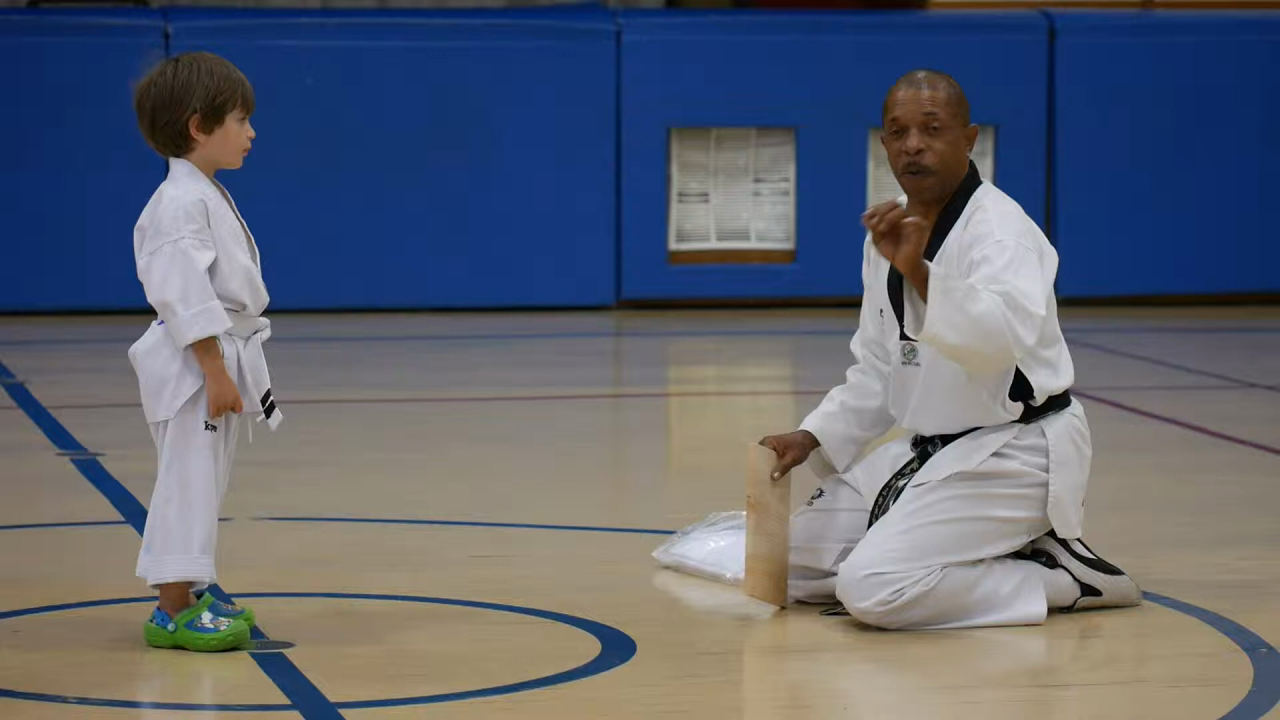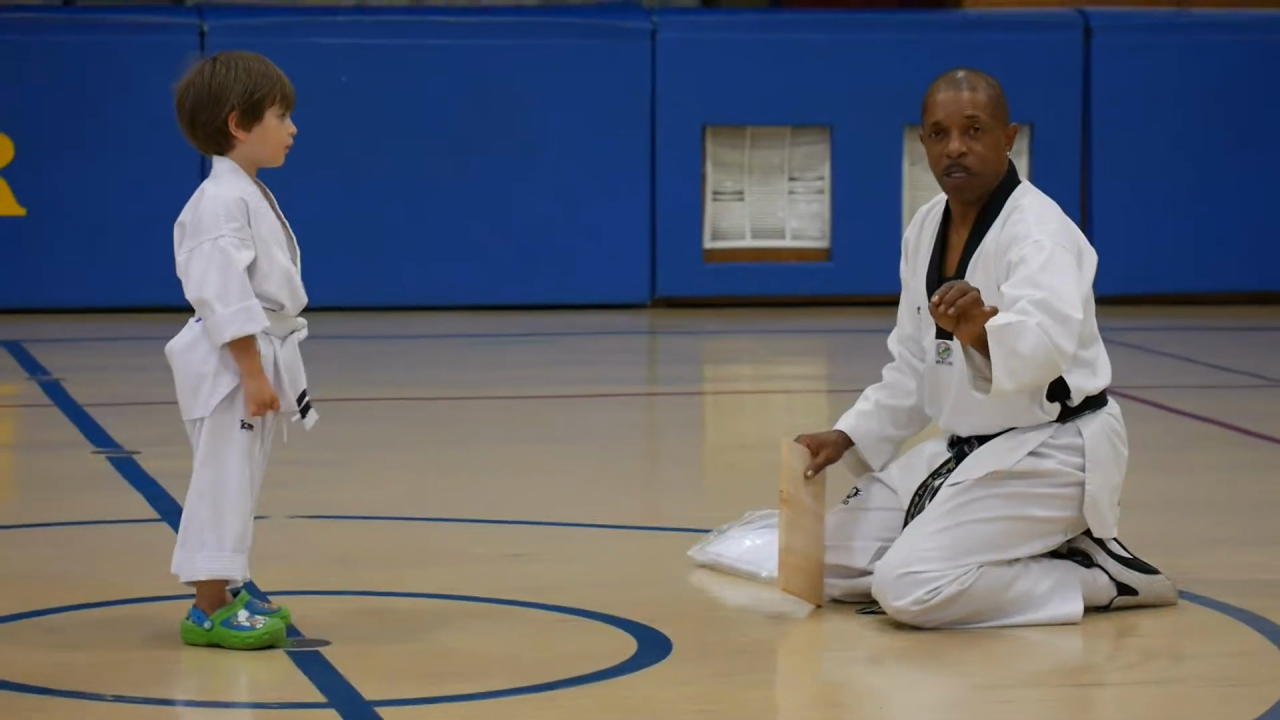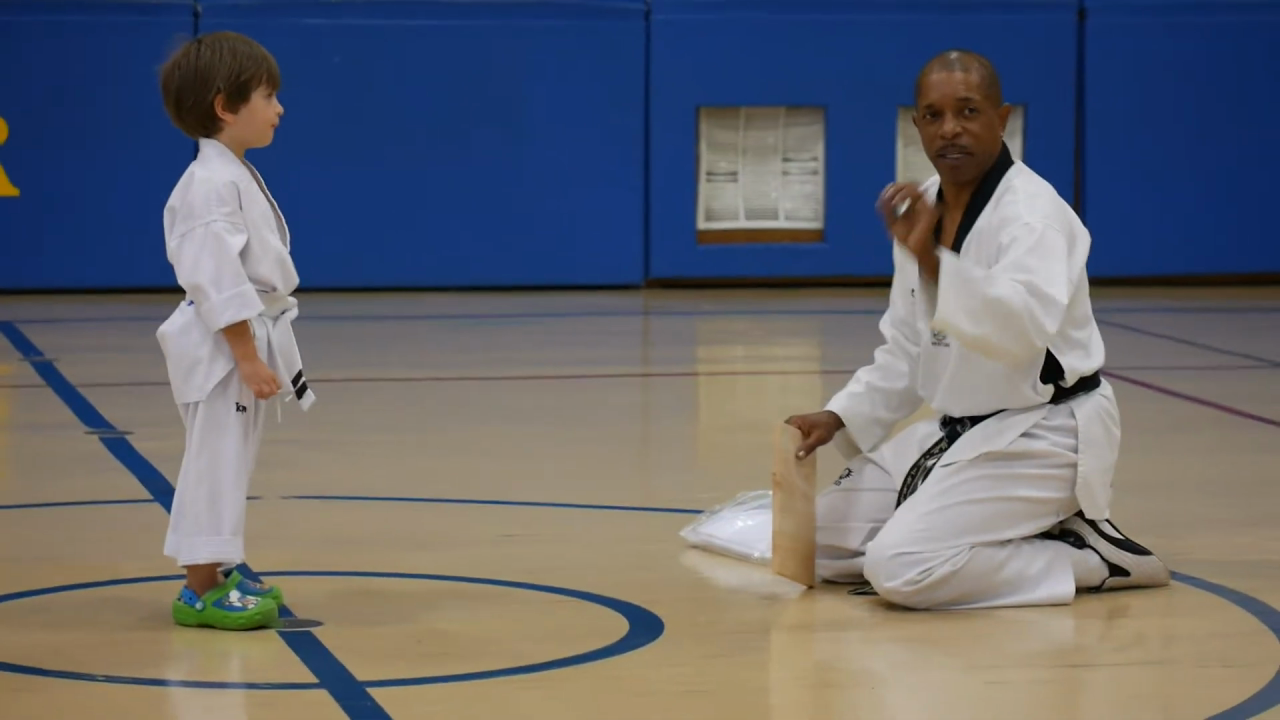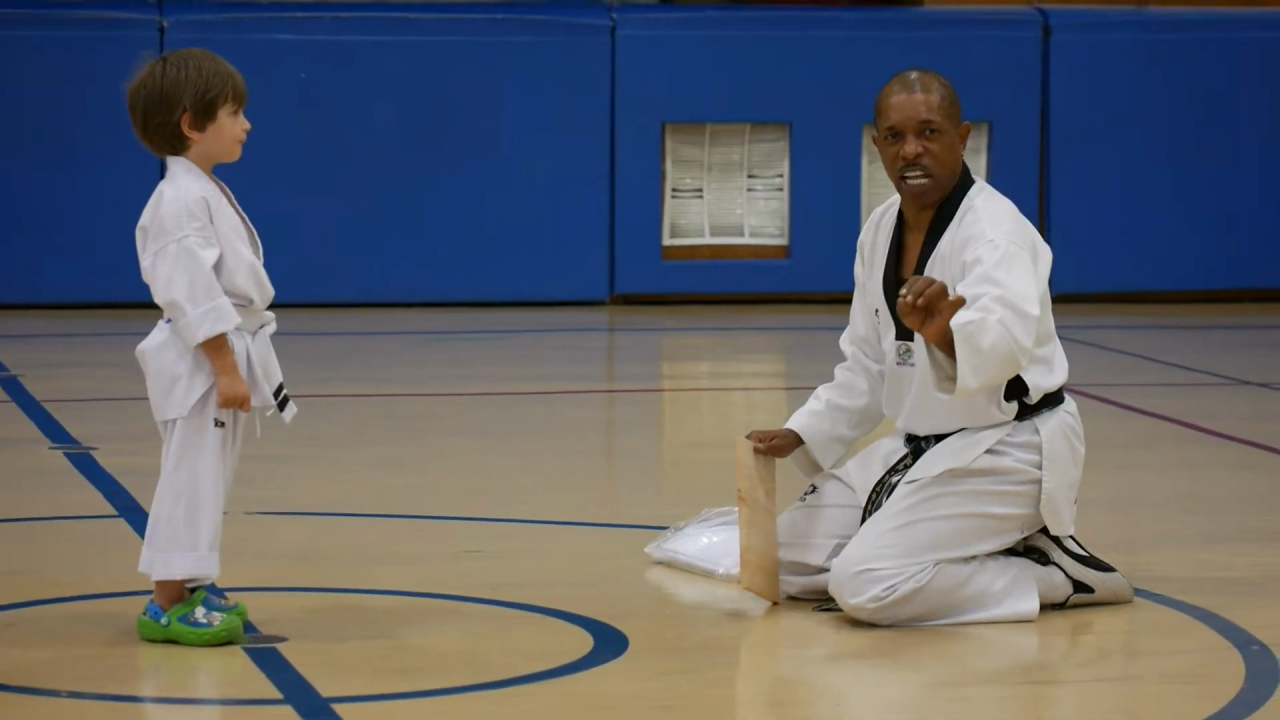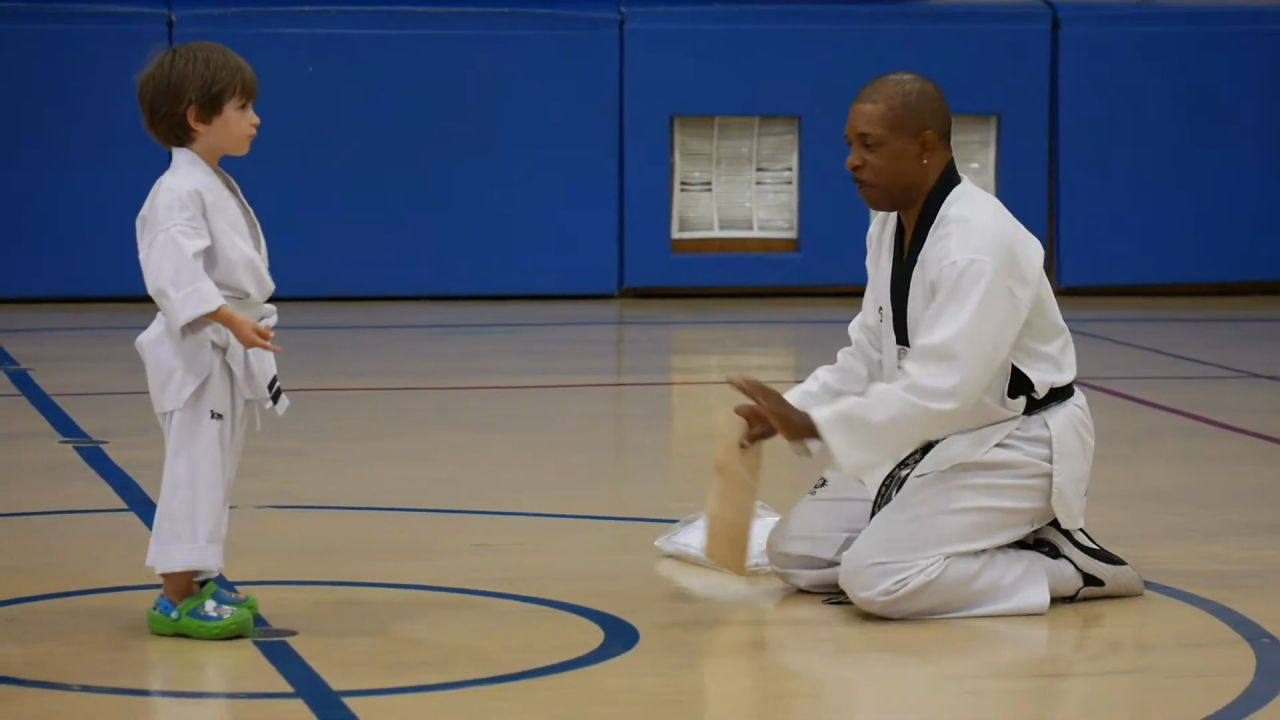
dt=1s
person 1, frame 1
left shoulder: (208, 196)
right shoulder: (181, 202)
right elbow: (184, 298)
right wrist: (215, 373)
left hip: (218, 363)
right hip: (195, 365)
left knee: (204, 481)
right knee: (188, 481)
left ankle: (192, 592)
right ankle: (173, 610)
person 1, frame 2
left shoulder: (248, 194)
right shoulder: (222, 199)
right elbow: (223, 296)
right wrist: (253, 373)
left hip: (255, 362)
right hip: (230, 364)
left knee: (238, 478)
right knee: (221, 479)
left ankle: (227, 590)
right ankle: (209, 609)
person 1, frame 3
left shoulder: (236, 175)
right shoulder: (212, 183)
right elbow: (216, 281)
right wrist: (248, 357)
left hip: (246, 344)
right hip: (223, 347)
left knee: (230, 461)
right knee: (214, 462)
left ankle: (221, 573)
right ankle: (200, 590)
person 1, frame 4
left shoulder: (207, 192)
right shoulder: (181, 200)
right elbow: (192, 295)
right wrist: (225, 368)
left hip: (223, 359)
right hip: (201, 362)
left knee: (208, 477)
right knee: (190, 477)
left ankle: (191, 588)
right ankle: (166, 604)
person 1, frame 5
left shoulder: (217, 185)
right shoulder: (181, 190)
right elbow: (173, 271)
left wrist: (242, 328)
right wrist: (229, 321)
left hip: (227, 351)
right hip: (199, 351)
left knee: (214, 469)
right knee: (195, 469)
left ankle: (198, 580)
right ankle: (177, 598)
person 2, frame 1
left shoulder: (1000, 229)
right shoulder: (892, 227)
left elbow: (1003, 337)
right elbow: (878, 368)
left wrist: (916, 273)
right wrist: (814, 436)
left hip: (1014, 452)
right hip: (927, 448)
left knee: (872, 590)
right knee: (798, 566)
left ankle: (1064, 575)
right ankle: (1001, 557)
person 2, frame 2
left shoulder: (1038, 231)
right shoulder: (926, 226)
left elbow: (1043, 344)
right elbow: (912, 365)
left wrist: (979, 330)
right wrist: (849, 436)
left hip: (1049, 452)
right hip: (964, 448)
left knee: (907, 589)
right knee: (833, 562)
left ankle: (1095, 574)
right ankle: (1044, 555)
person 2, frame 3
left shoulder: (1014, 204)
right shoulder: (926, 207)
left elbow: (1022, 327)
right elbow: (910, 347)
left wrist: (929, 259)
right wrist: (842, 418)
left hip: (1049, 433)
right hip: (967, 429)
left knee: (914, 575)
right knee: (831, 547)
left ankle: (1097, 554)
right ankle: (1058, 537)
person 2, frame 4
left shoulder: (995, 231)
right shoulder: (881, 228)
left elbow: (1005, 341)
right elbow: (867, 366)
left wrist: (944, 331)
right wrist: (799, 435)
left hip: (1006, 451)
right hip: (922, 444)
left knee: (865, 587)
right knee: (789, 562)
left ankle: (1053, 574)
right ankle: (993, 552)
person 2, frame 5
left shoulder: (979, 242)
right shoulder: (891, 226)
left elbow: (937, 387)
right elbow: (871, 353)
left wrist: (813, 423)
right wrist: (790, 410)
left hip: (1014, 446)
right hip: (938, 442)
left knee: (874, 581)
right knee: (796, 554)
left ankle: (1064, 566)
right ankle: (1008, 546)
